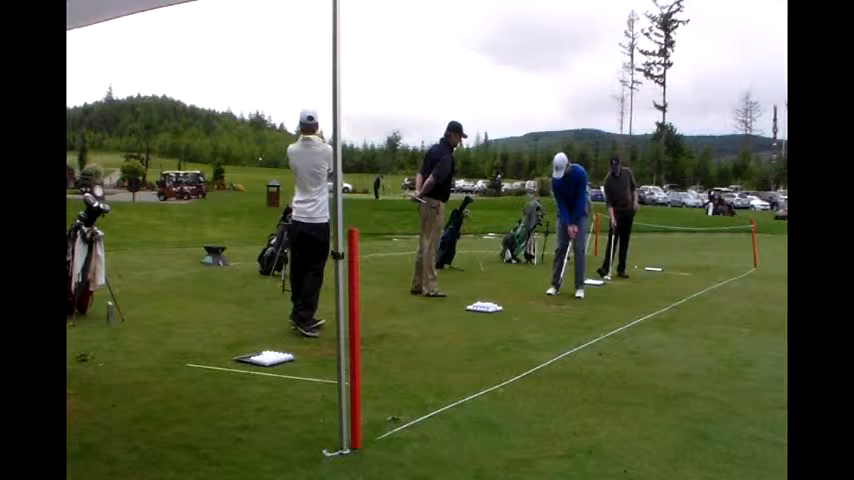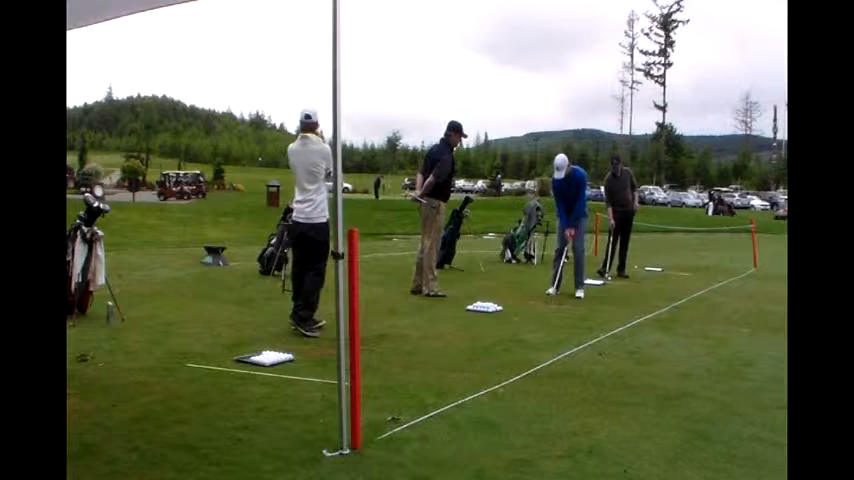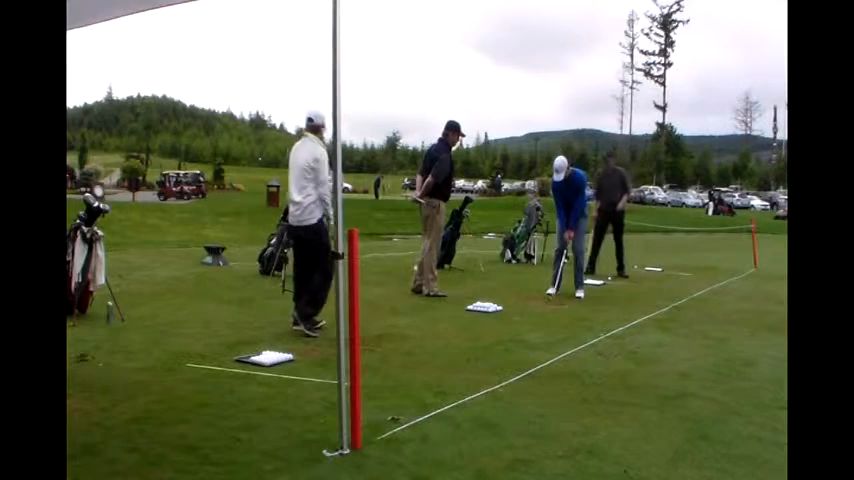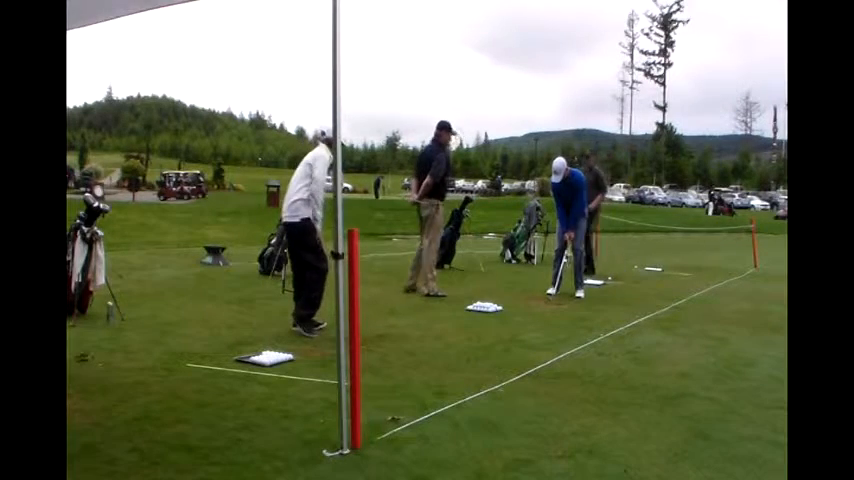
dt=0.5s
person 1, frame 1
left shoulder: (292, 150)
right shoulder: (326, 150)
left hip: (298, 218)
right hip: (318, 219)
left knee: (299, 267)
right knee: (314, 269)
left ankle: (301, 314)
right ankle: (303, 317)
person 1, frame 2
left shoulder: (292, 150)
right shoulder: (323, 149)
left hip: (298, 217)
right hip: (317, 218)
left knee: (300, 267)
right knee: (315, 269)
left ankle: (301, 315)
right ankle: (303, 317)
person 1, frame 3
left shoulder: (296, 148)
right shoulder: (318, 151)
right elbow: (323, 189)
right wrist: (329, 217)
left hip: (295, 218)
right hip: (312, 218)
left knee: (303, 268)
right knee: (324, 267)
left ankle: (301, 315)
right ankle: (305, 314)
person 1, frame 4
left shoulder: (314, 154)
right shoulder: (323, 155)
right elbow: (316, 189)
left wrist: (313, 221)
right wrist: (317, 223)
left hip: (290, 217)
right hip: (301, 217)
left knee: (301, 267)
right knee: (318, 266)
left ankle: (302, 316)
right ankle: (303, 317)
person 2, frame 1
left shoulder: (435, 149)
right shoulder: (446, 155)
left elbow: (421, 172)
right elbow: (432, 179)
left wrist: (418, 191)
right wrist: (421, 194)
left hip: (426, 201)
right hip: (434, 202)
left knee: (424, 244)
right knee: (430, 245)
left ankle: (418, 284)
right ankle: (429, 287)
person 2, frame 2
left shoulder: (435, 149)
right shoulder: (446, 155)
left elbow: (421, 173)
right elbow: (433, 179)
left wrist: (418, 191)
right wrist: (421, 194)
left hip: (426, 201)
right hip: (435, 202)
left knee: (425, 244)
right knee: (431, 245)
left ankle: (418, 284)
right ankle: (430, 287)
person 2, frame 3
left shoulder: (433, 149)
right shoulder: (444, 154)
left elbow: (421, 174)
right elbow: (432, 179)
left wrist: (418, 192)
right wrist: (421, 194)
left hip: (427, 201)
right hip: (435, 202)
left knee: (428, 244)
right knee: (432, 245)
left ankle: (418, 283)
right ankle: (430, 287)
person 2, frame 4
left shoulder: (426, 150)
right shoulder: (441, 154)
left elbow: (416, 176)
right elbow: (431, 179)
left wrist: (414, 194)
right wrist: (419, 196)
left hip: (424, 202)
right hip: (433, 202)
left knee: (423, 243)
right knee: (431, 244)
left ankle: (412, 282)
right ankle: (429, 287)
person 3, frame 1
left shoulder: (580, 173)
right shoulder: (556, 179)
left elbow: (581, 199)
right elbow: (561, 203)
left wrist: (575, 223)
right wrist: (568, 224)
left hip: (580, 213)
right hip: (564, 213)
left knee: (579, 248)
right knee: (560, 248)
left ankle: (579, 286)
right ankle: (555, 284)
person 3, frame 2
left shoulder: (580, 175)
right shoulder: (556, 180)
left elbow: (580, 201)
right elbow: (560, 204)
left wrist: (572, 226)
right wrist: (565, 227)
left hip: (579, 214)
right hip: (564, 214)
left knee: (578, 248)
right knee: (560, 248)
left ankle: (579, 286)
right ankle: (555, 285)
person 3, frame 3
left shoulder: (579, 177)
right shoulder: (555, 182)
left elbow: (578, 204)
right elbow: (559, 206)
left wrist: (571, 228)
right wrist: (564, 229)
left hip: (579, 214)
right hip: (563, 215)
left knee: (578, 249)
right knee: (560, 248)
left ankle: (579, 286)
right ankle: (555, 285)
person 3, frame 4
left shoulder: (578, 178)
right shoulder: (555, 182)
left elbow: (578, 204)
right elbow: (559, 206)
left wrist: (572, 229)
right wrist: (565, 230)
left hip: (579, 215)
right hip: (564, 215)
left knee: (577, 249)
right knee: (559, 248)
left ankle: (579, 287)
right ankle: (555, 284)
person 4, frame 1
left shoulder: (627, 172)
right shoulder: (608, 180)
left elbow: (634, 187)
right elbow: (608, 201)
left wrist: (635, 201)
right wrist: (612, 218)
left hip: (629, 211)
right hip: (617, 212)
left knee: (625, 241)
right knee: (612, 240)
left ankle: (621, 269)
right ankle: (606, 268)
person 4, frame 2
left shoulder: (628, 172)
right shoulder: (609, 180)
left elbow: (634, 187)
right elbow: (608, 201)
left wrist: (636, 201)
right wrist: (611, 218)
left hip: (629, 211)
right hip: (616, 212)
left knee: (625, 241)
right knee: (612, 241)
left ankle: (621, 269)
right ankle: (606, 268)
person 4, frame 3
left shoulder: (621, 173)
right shoulder: (601, 175)
left elbow: (627, 190)
right elbow: (598, 194)
left wrist: (622, 203)
right wrist: (597, 209)
left hip: (617, 211)
right hip: (603, 211)
left knee: (618, 240)
right knee: (597, 239)
left ankle: (621, 269)
right ankle: (591, 267)
person 4, frame 4
left shoulder: (597, 172)
right shoulder: (583, 172)
left elbow: (603, 191)
left wrist: (594, 203)
left hip: (591, 209)
left knee: (586, 234)
right knee: (585, 236)
left ankle: (590, 266)
right ankle: (588, 266)
